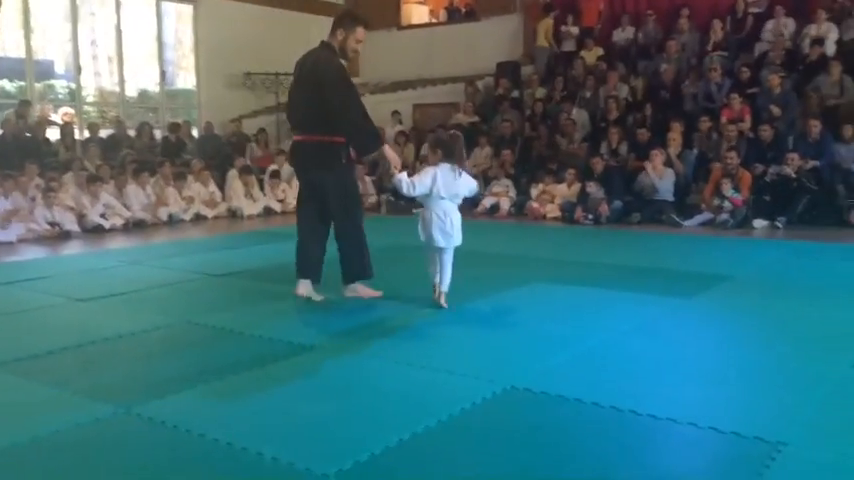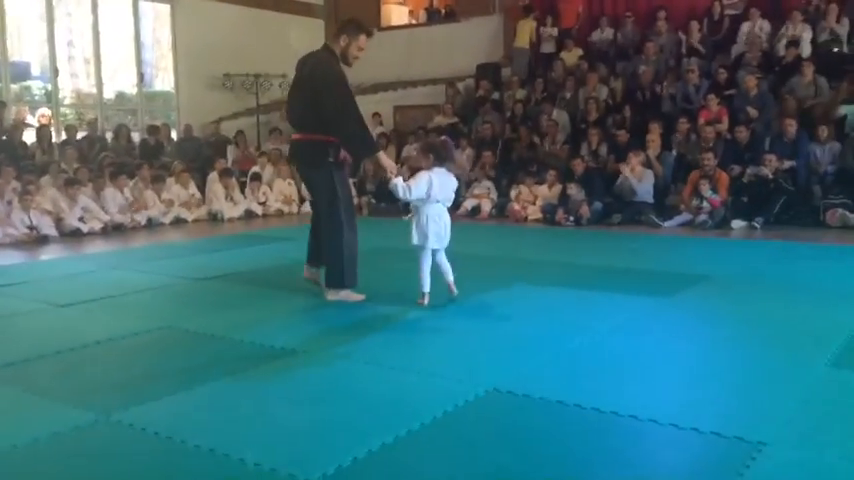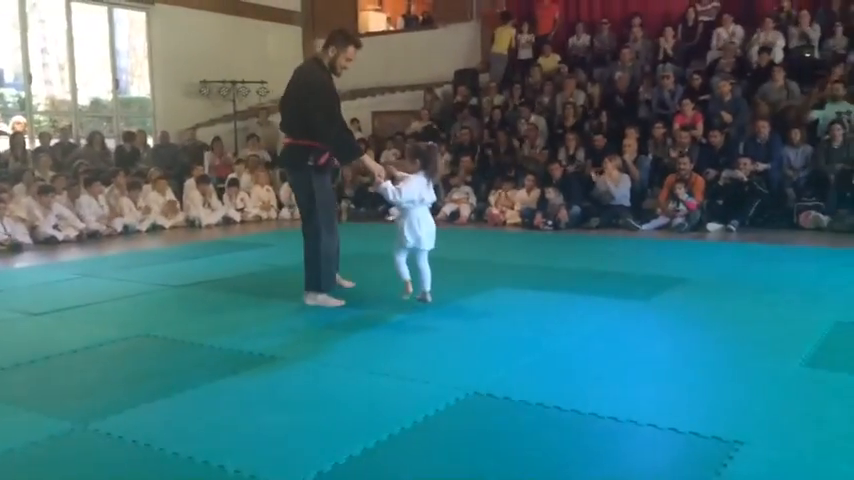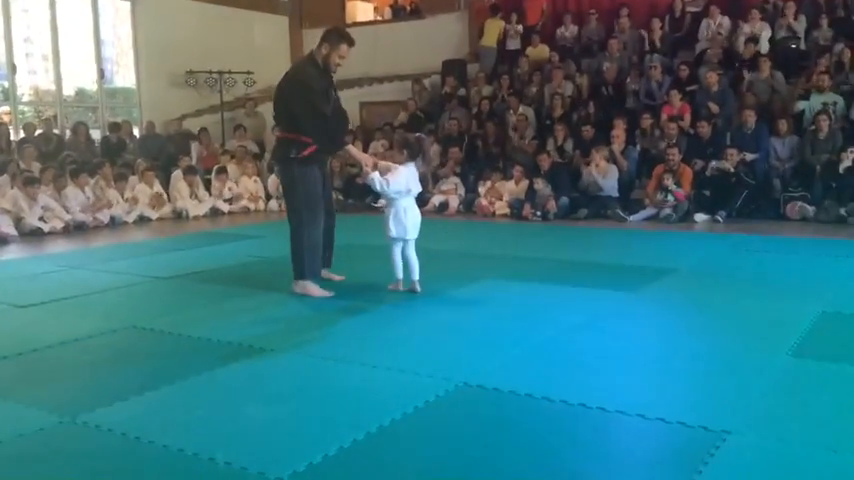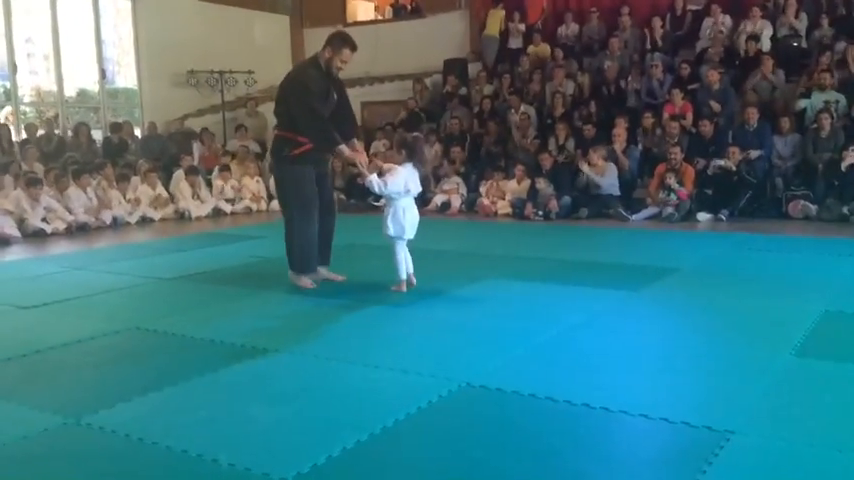
dt=0.2s
person 1, frame 1
left shoulder: (308, 62)
right shoulder: (330, 67)
right elbow: (352, 113)
right wrist: (383, 147)
left hip: (305, 149)
right hip: (328, 152)
left knee: (313, 216)
right knee: (348, 217)
left ankle: (306, 279)
right ankle: (355, 281)
person 1, frame 2
left shoulder: (312, 61)
right shoulder: (328, 70)
right elbow: (348, 118)
right wrist: (379, 155)
left hip: (309, 147)
right hip: (322, 151)
left knee: (324, 213)
right knee: (340, 218)
left ankle: (314, 265)
right ankle: (337, 286)
person 1, frame 3
left shoulder: (315, 74)
right shoulder: (313, 79)
right elbow: (333, 125)
left wrist: (332, 154)
right wrist: (367, 160)
left hip: (311, 156)
right hip: (306, 159)
left knee: (326, 220)
right knee: (320, 224)
left ankle: (327, 274)
right ankle: (316, 290)
person 1, frame 4
left shoulder: (322, 73)
right shoulder: (302, 77)
left elbow: (333, 113)
right elbow: (319, 122)
left wrist: (346, 147)
right wrist: (352, 152)
left hip: (314, 151)
right hip: (295, 153)
left knee: (325, 212)
right knee: (308, 216)
left ankle: (318, 267)
right ankle: (303, 279)
person 1, frame 5
left shoulder: (332, 79)
right shoulder: (302, 78)
left elbow: (342, 114)
right elbow: (316, 121)
left wrist: (354, 143)
right wrist: (346, 152)
left hip: (315, 150)
right hip: (291, 151)
left knee: (325, 210)
right knee: (302, 212)
left ankle: (319, 266)
right ankle: (299, 270)
person 2, frame 1
left shoulder: (430, 173)
right shoulder: (461, 174)
left elbow: (410, 188)
right elbow: (473, 188)
left wrist: (398, 175)
left hip: (433, 217)
right hip: (451, 218)
left knee: (435, 255)
right knee: (447, 259)
left ankle: (437, 288)
right ankle: (443, 295)
person 2, frame 2
left shoulder: (423, 177)
right shoulder: (448, 176)
left elbow: (405, 192)
left wrist: (394, 180)
left hip: (425, 220)
right hip: (442, 219)
left knee: (425, 260)
right knee: (440, 256)
left ankle: (425, 295)
right ankle: (451, 284)
person 2, frame 3
left shoulder: (413, 181)
right shoulder: (426, 179)
left elbow: (396, 195)
left wrist: (382, 184)
right wrist: (396, 174)
left hip: (412, 224)
right hip: (425, 222)
left knee: (399, 256)
right knee: (422, 260)
left ankle: (407, 284)
right ankle: (426, 293)
person 2, frame 4
left shoulder: (400, 172)
right shoulder: (412, 169)
left elbow: (384, 185)
right elbow: (391, 169)
left wrist: (370, 173)
right wrist: (377, 164)
left hip: (399, 213)
right hip: (411, 212)
left knee: (396, 250)
right knee: (410, 250)
left ankle: (399, 282)
right ankle: (415, 283)
person 2, frame 5
left shoulder: (398, 172)
right shoulder: (412, 170)
left elbow: (381, 186)
left wrist: (366, 174)
right wrist: (383, 167)
left hip: (398, 212)
right hip: (409, 211)
left knee: (399, 249)
right knee: (402, 247)
left ankle: (402, 283)
right ankle: (410, 276)
